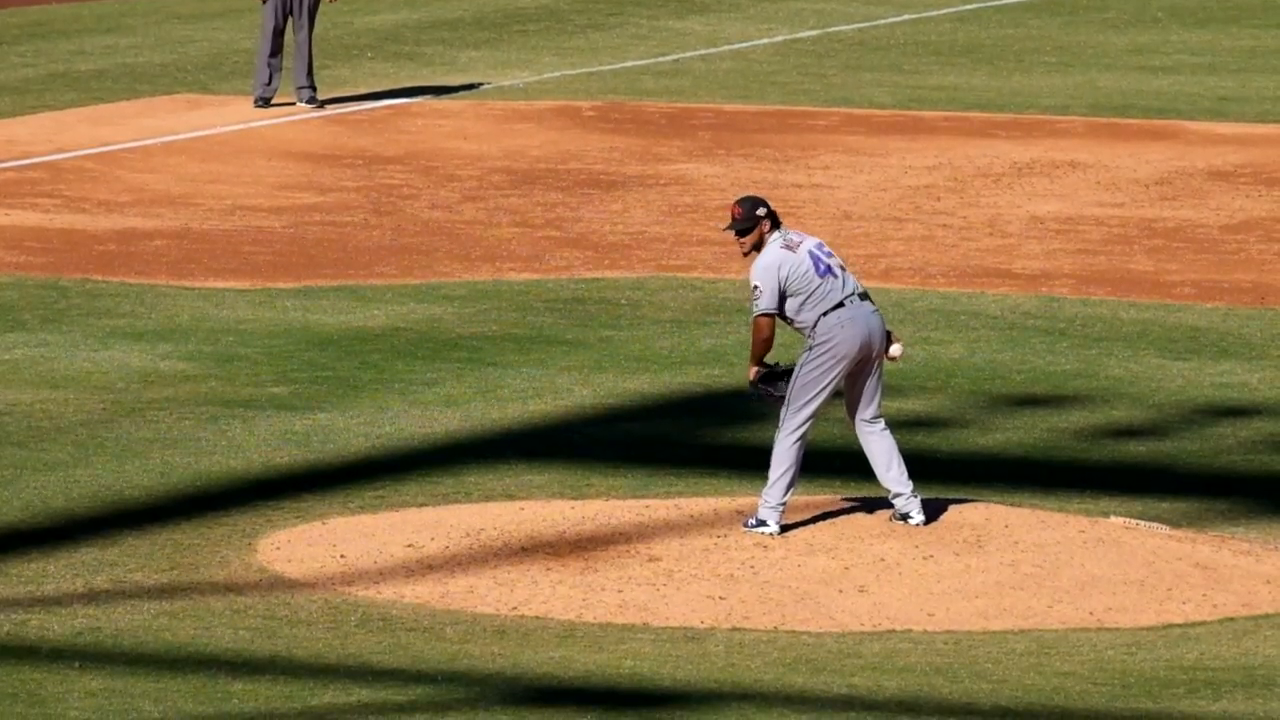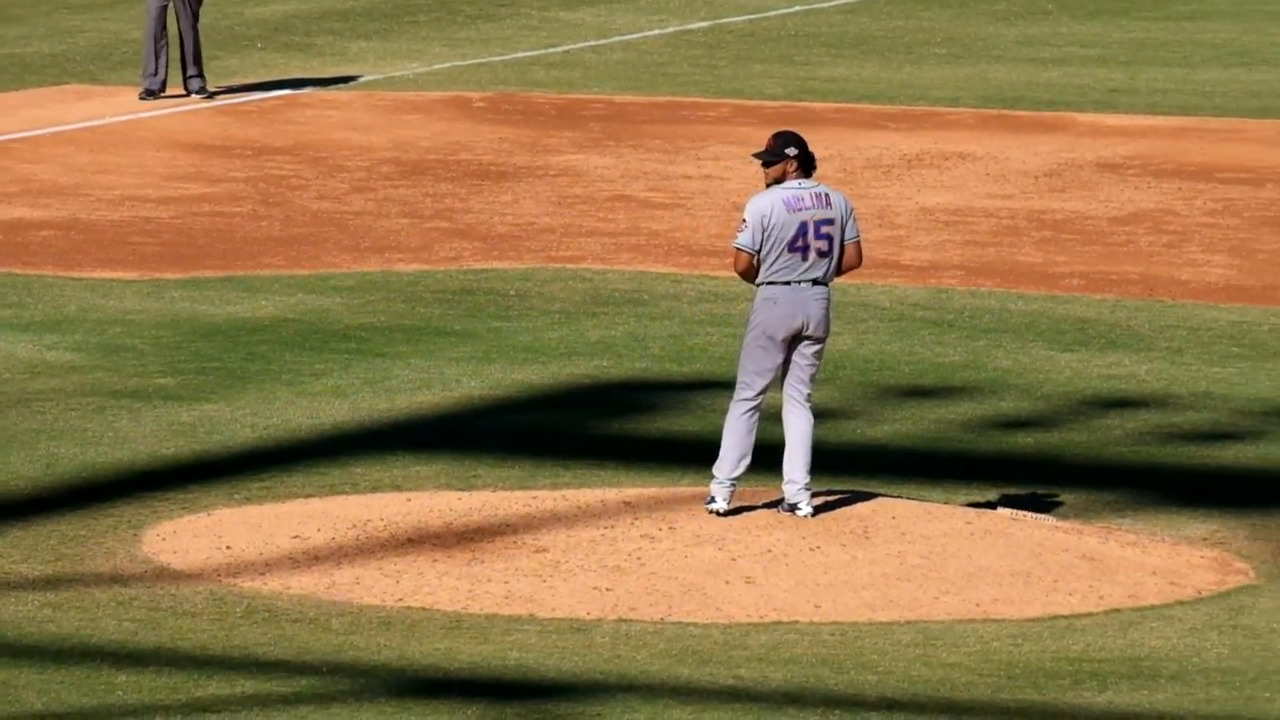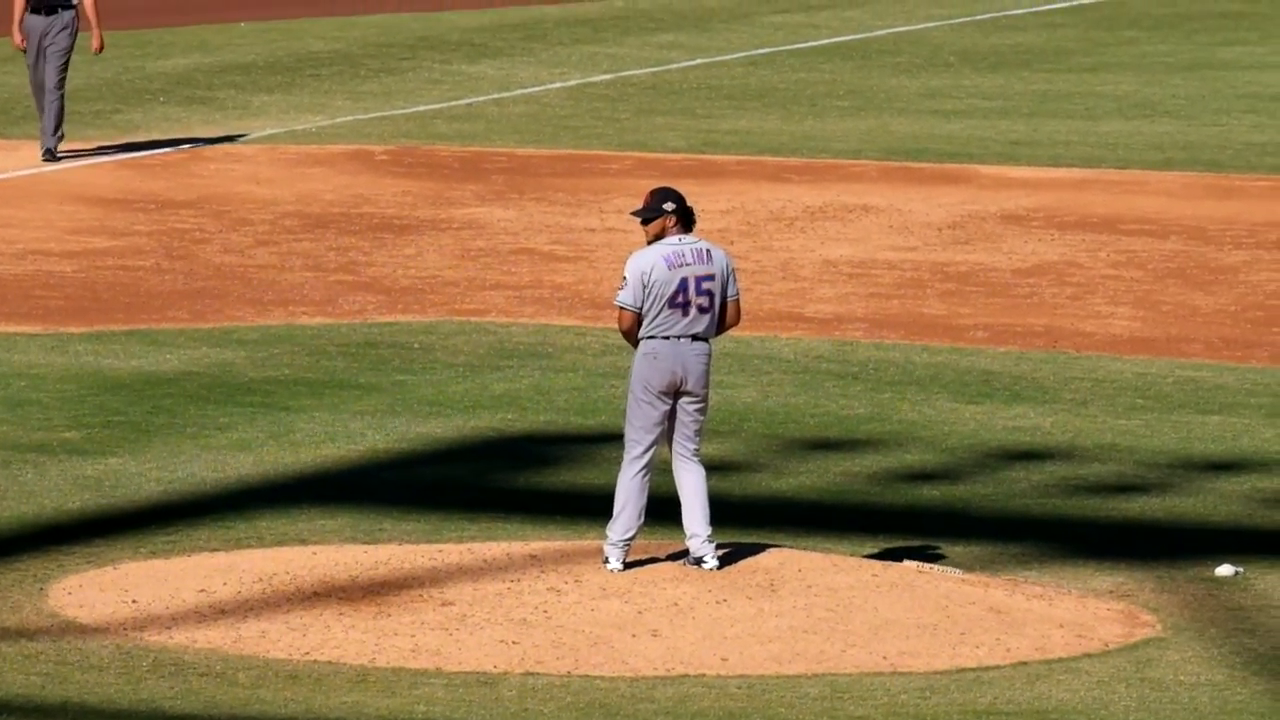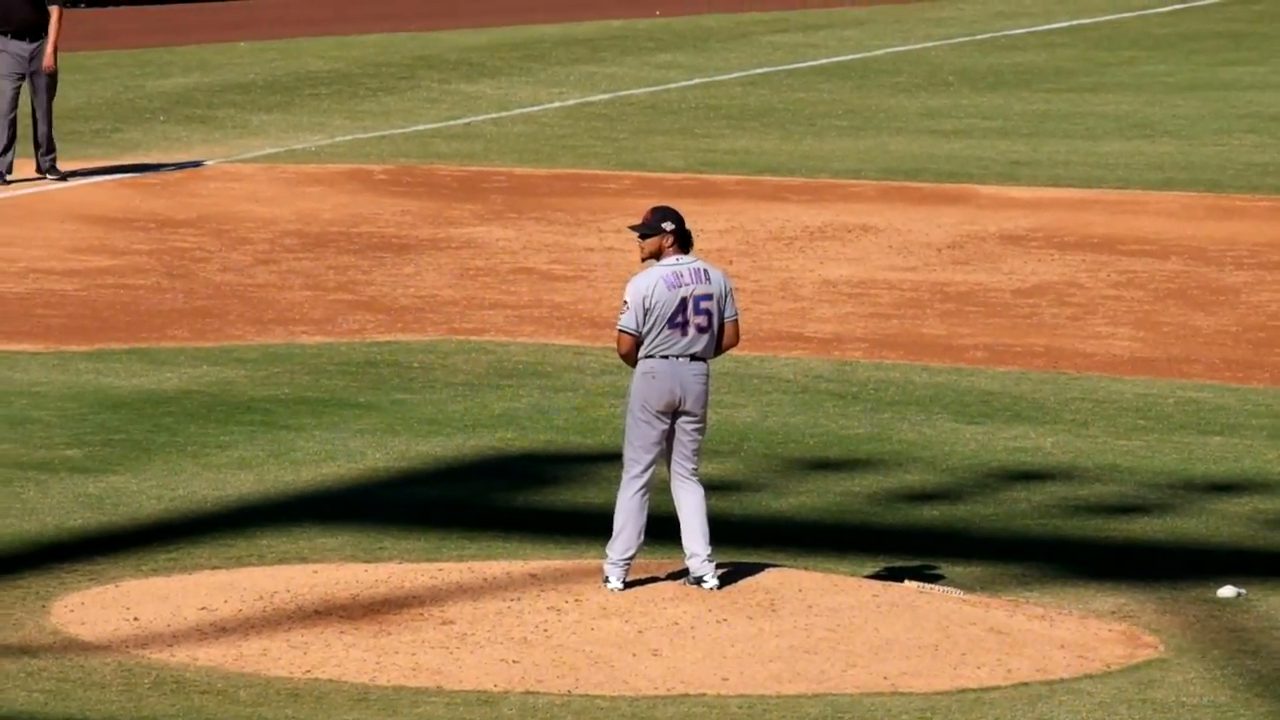
dt=1s
person 1, frame 1
left shoulder: (765, 263)
right shoulder: (804, 238)
left elbow: (764, 329)
right elbow: (849, 279)
left wrist: (755, 365)
right wrist: (880, 326)
left hip: (835, 331)
right hip: (870, 320)
left knee: (793, 423)
right knee: (869, 420)
left ankle: (769, 513)
right ankle: (907, 504)
person 1, frame 2
left shoulder: (763, 203)
right shoulder: (837, 201)
left elbow: (742, 264)
right elbow: (853, 258)
left hip: (775, 302)
right hip: (817, 304)
left knee: (747, 397)
right knee: (798, 400)
left ankle: (721, 489)
right ankle: (798, 495)
person 1, frame 3
left shoulder: (643, 259)
right shoulder: (718, 257)
left elbow: (626, 323)
right elbow: (732, 316)
left wrist: (644, 344)
left hip: (655, 357)
right hip: (698, 358)
left knee: (637, 455)
right knee: (688, 454)
left ankle: (617, 549)
right ankle: (702, 548)
person 1, frame 4
left shoulder: (644, 282)
right shoulder: (716, 278)
left elbow: (625, 346)
right elbow: (731, 337)
left wrist: (645, 364)
left hip: (654, 378)
right hip: (696, 379)
left knee: (636, 475)
right knee: (686, 475)
left ankle: (617, 569)
right ankle: (702, 568)
